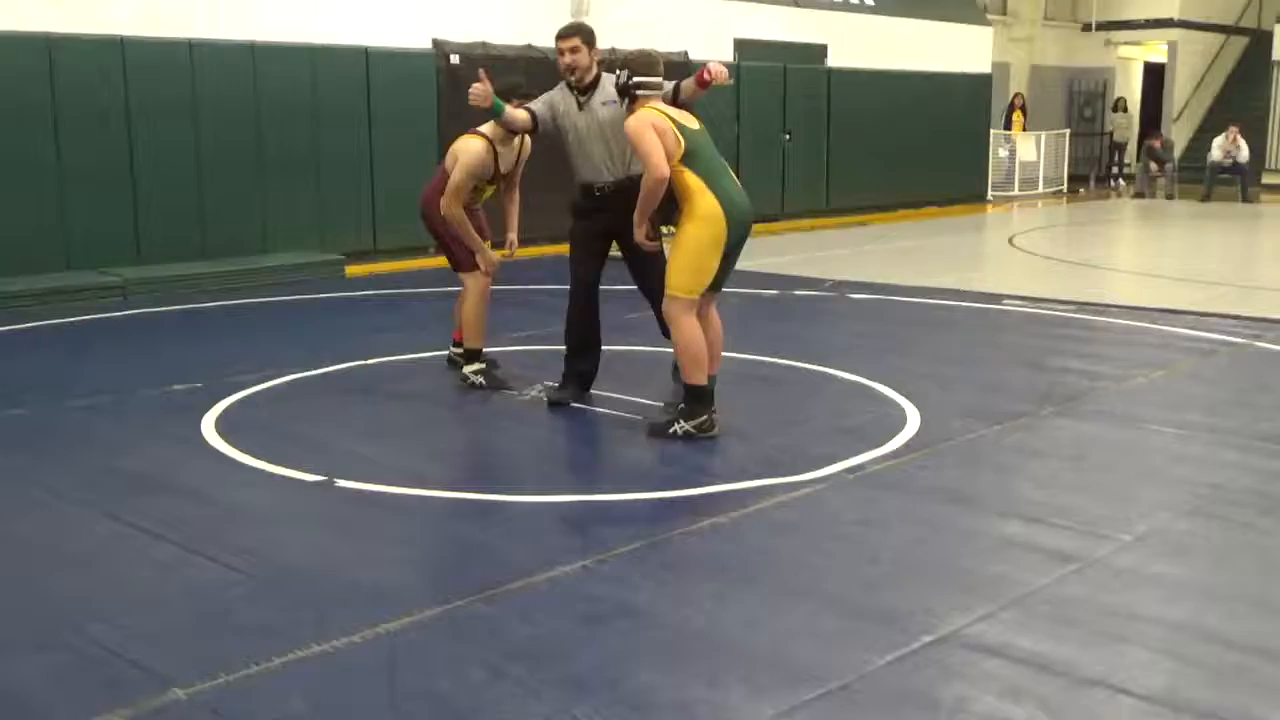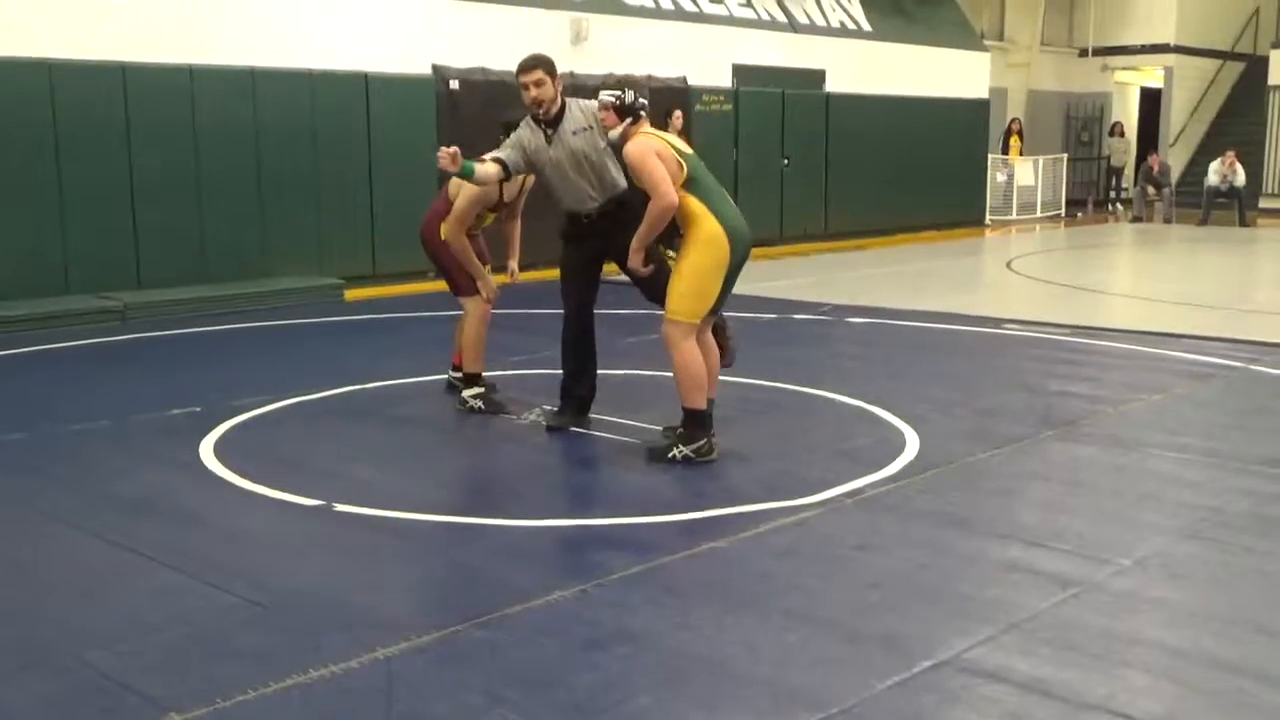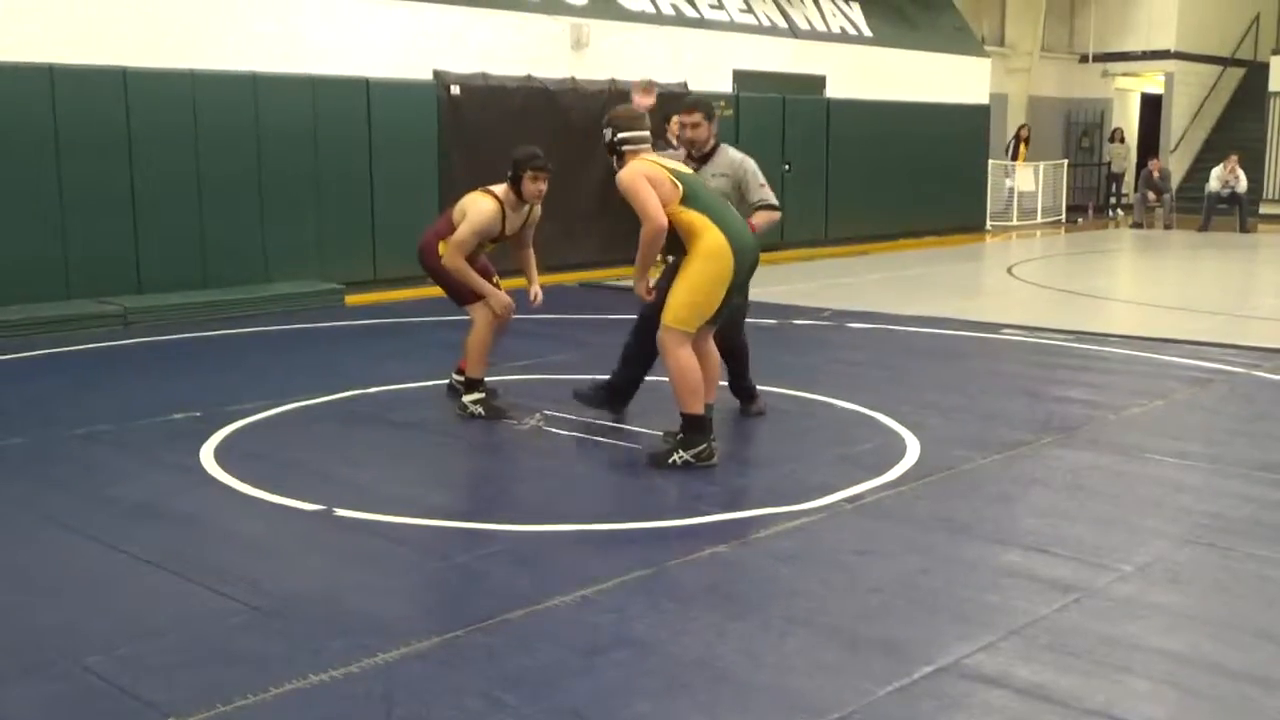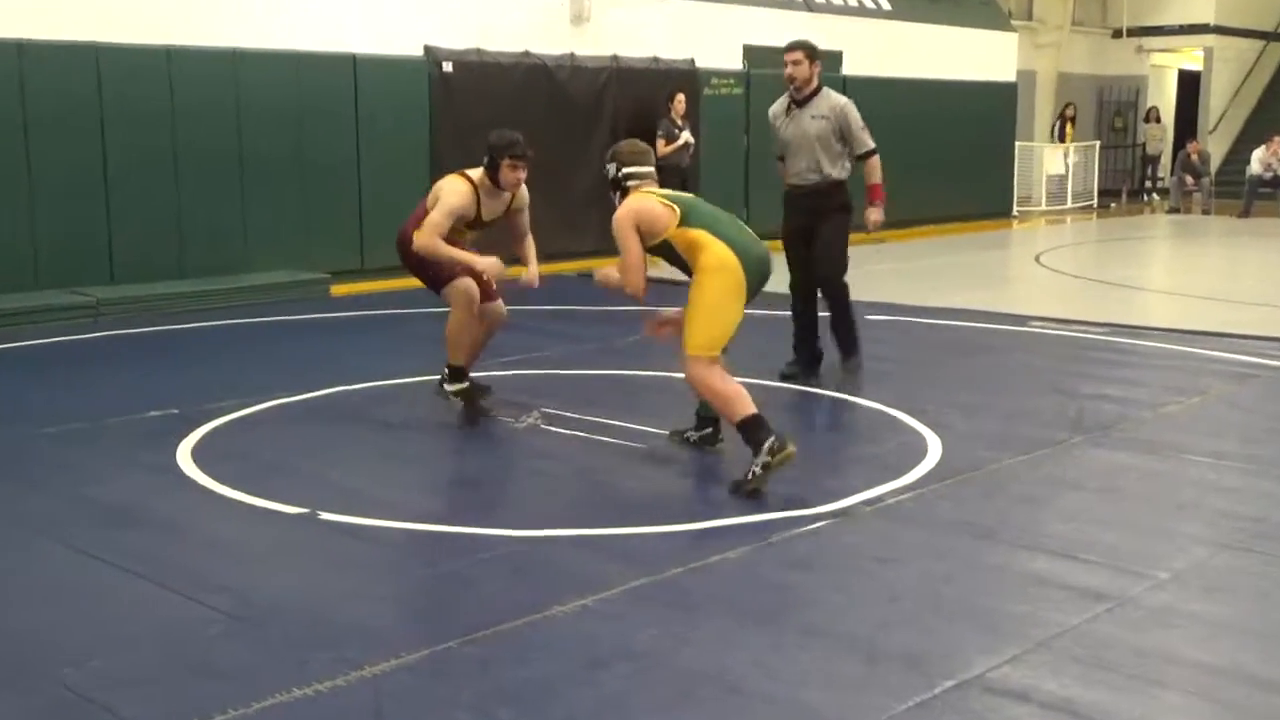
dt=0.7s
person 1, frame 1
left shoulder: (638, 121)
right shoulder: (681, 115)
left elbow: (658, 173)
left wrist: (640, 220)
left hip: (709, 214)
right hip: (737, 208)
left knee: (677, 308)
right knee: (702, 305)
left ankle: (698, 414)
right ankle: (703, 400)
person 1, frame 2
left shoulder: (637, 147)
right shoulder: (664, 139)
left elbow: (667, 200)
left wrist: (638, 246)
left hip: (710, 237)
right hip: (733, 231)
left knee: (678, 332)
right knee: (698, 328)
left ankle: (697, 438)
right ankle: (700, 426)
person 1, frame 3
left shoulder: (630, 173)
right shoulder: (669, 165)
left elbow: (656, 223)
left wrist: (640, 275)
left hip: (716, 249)
right hip: (742, 245)
left knee: (672, 341)
right knee: (697, 335)
left ankle: (697, 444)
right ankle: (699, 430)
person 1, frame 4
left shoulder: (626, 213)
right shoulder: (674, 199)
left elbow: (636, 287)
left wrist: (610, 278)
right wrist: (682, 316)
left hip: (725, 263)
right hip: (754, 256)
left knee: (701, 369)
right knee: (699, 345)
left ankle: (767, 444)
right ankle: (707, 426)
person 2, frame 1
right shoulder: (555, 101)
left elbow: (679, 94)
right elbow: (521, 119)
left wrist: (705, 75)
right wrist: (493, 104)
left hip: (632, 198)
right hip: (590, 204)
left knee: (654, 283)
right knee: (582, 292)
right ankle: (577, 379)
person 2, frame 2
left shoulder: (593, 113)
right shoulder: (524, 138)
right elbow: (493, 170)
right wrist: (462, 168)
left hip: (621, 216)
right hip: (579, 229)
left knee: (661, 289)
right knee: (576, 316)
left ankle: (713, 330)
right ankle: (574, 405)
person 2, frame 3
left shoulder: (738, 164)
right shoulder: (673, 161)
left elbow: (771, 210)
left knee: (729, 332)
right knee: (650, 319)
left ankle: (746, 395)
right ankle: (616, 392)
person 2, frame 4
left shoulder: (839, 106)
right shoulder: (776, 112)
left elbow: (868, 155)
left wrist: (875, 202)
left hip: (831, 201)
right hip: (796, 202)
left knee: (830, 277)
right knee: (800, 284)
left ankle: (848, 345)
right ankle: (805, 357)
person 3, frame 1
left shoulder: (523, 144)
right shoulder: (476, 149)
left elbow: (511, 188)
right elbow: (451, 206)
left wrist: (511, 230)
right wrist: (481, 250)
left hip: (469, 205)
right hip: (441, 207)
left knee: (478, 279)
right knee: (479, 281)
left ankle: (459, 350)
right ankle: (473, 367)
person 3, frame 2
left shoulder: (526, 176)
left elbow: (512, 217)
right elbow: (454, 232)
left wrist: (513, 258)
right wrist: (482, 276)
left hip: (468, 231)
right hip: (441, 232)
left knee: (480, 305)
right knee: (479, 306)
left ankle: (458, 374)
right ankle: (471, 391)
person 3, frame 3
left shoulder: (532, 209)
right shoulder: (487, 209)
left elbow: (525, 246)
right elbow: (452, 259)
left wrist: (534, 282)
right wrist: (490, 292)
left hip: (468, 251)
right hip: (439, 251)
left knee: (501, 313)
right knee: (487, 313)
left ankle: (461, 378)
right ankle: (471, 397)
person 3, frame 4
left shoulder: (518, 194)
right shoulder: (460, 192)
left elbow: (523, 235)
right elbow: (424, 242)
left wrist: (532, 265)
right wrist: (474, 261)
left hip: (453, 240)
right hip: (420, 242)
left knee: (495, 313)
right knee: (467, 294)
left ankle: (456, 374)
right ankle: (456, 382)
